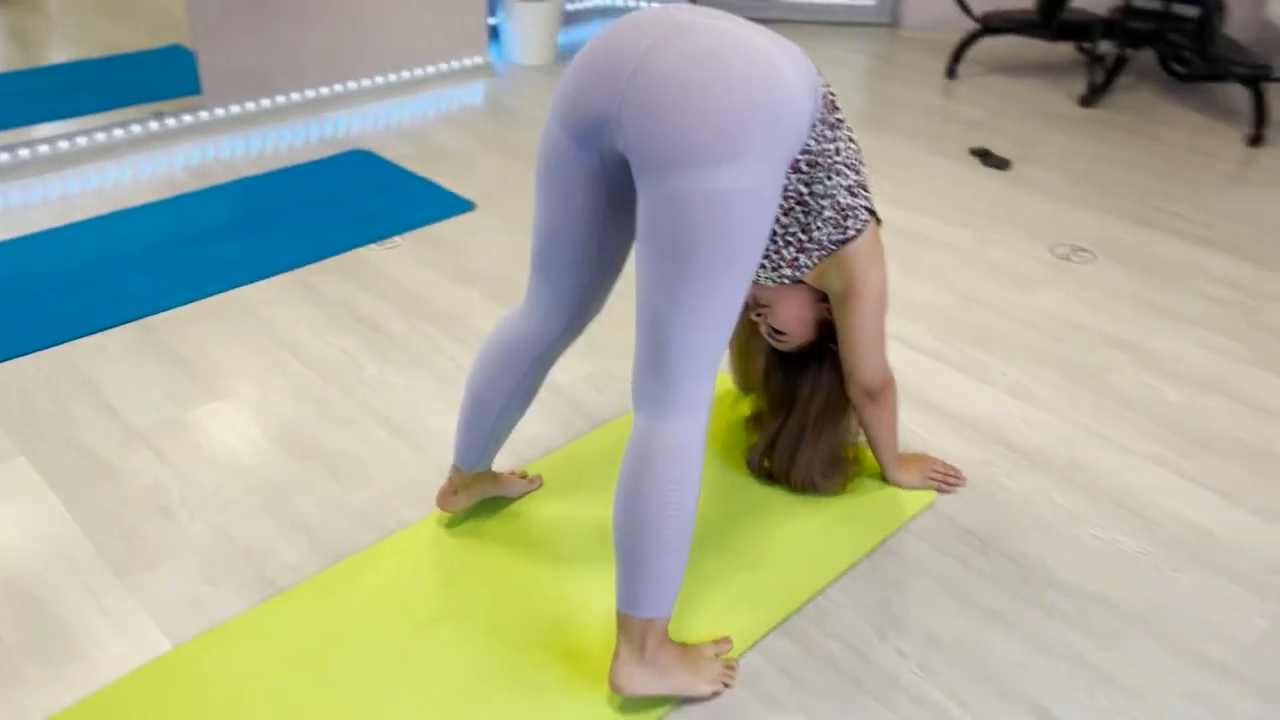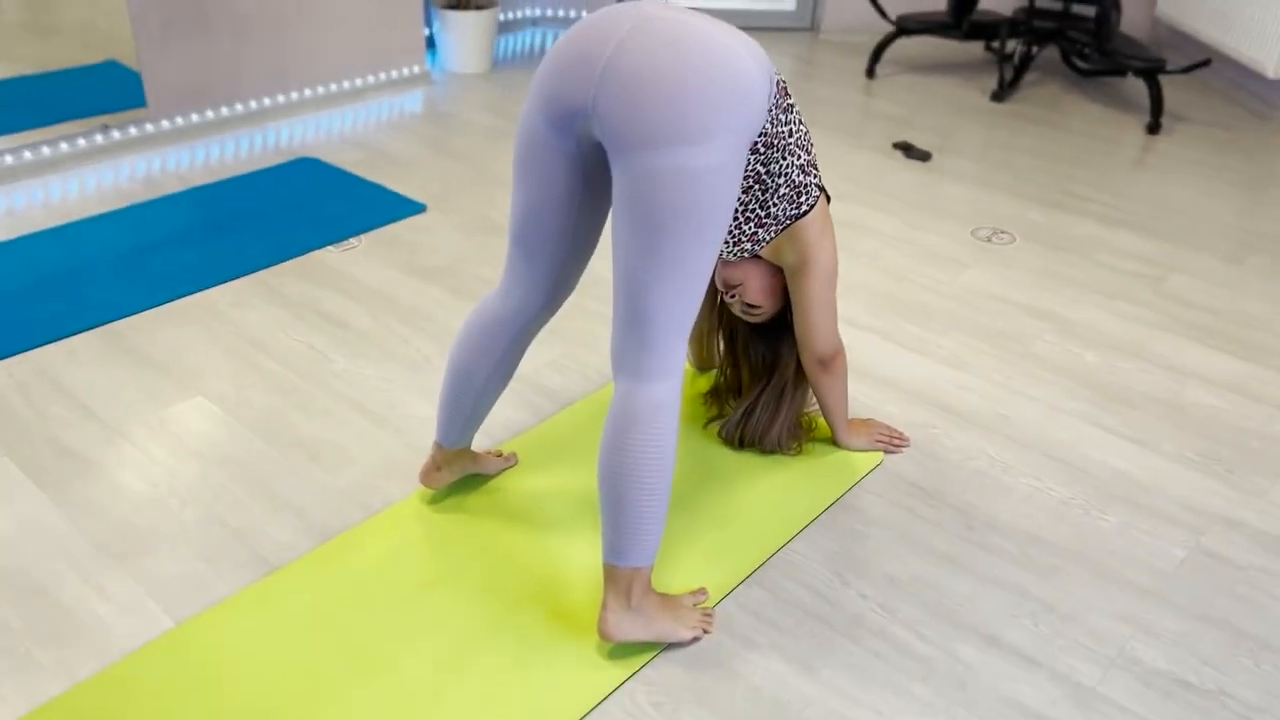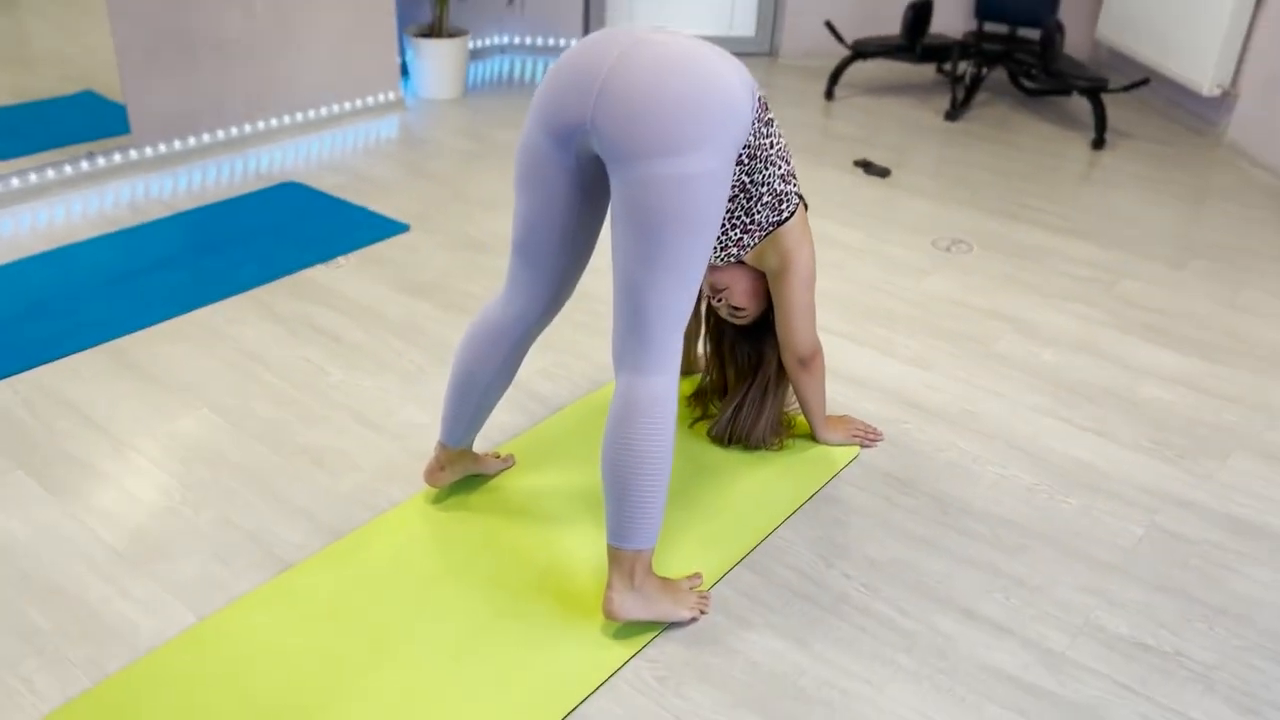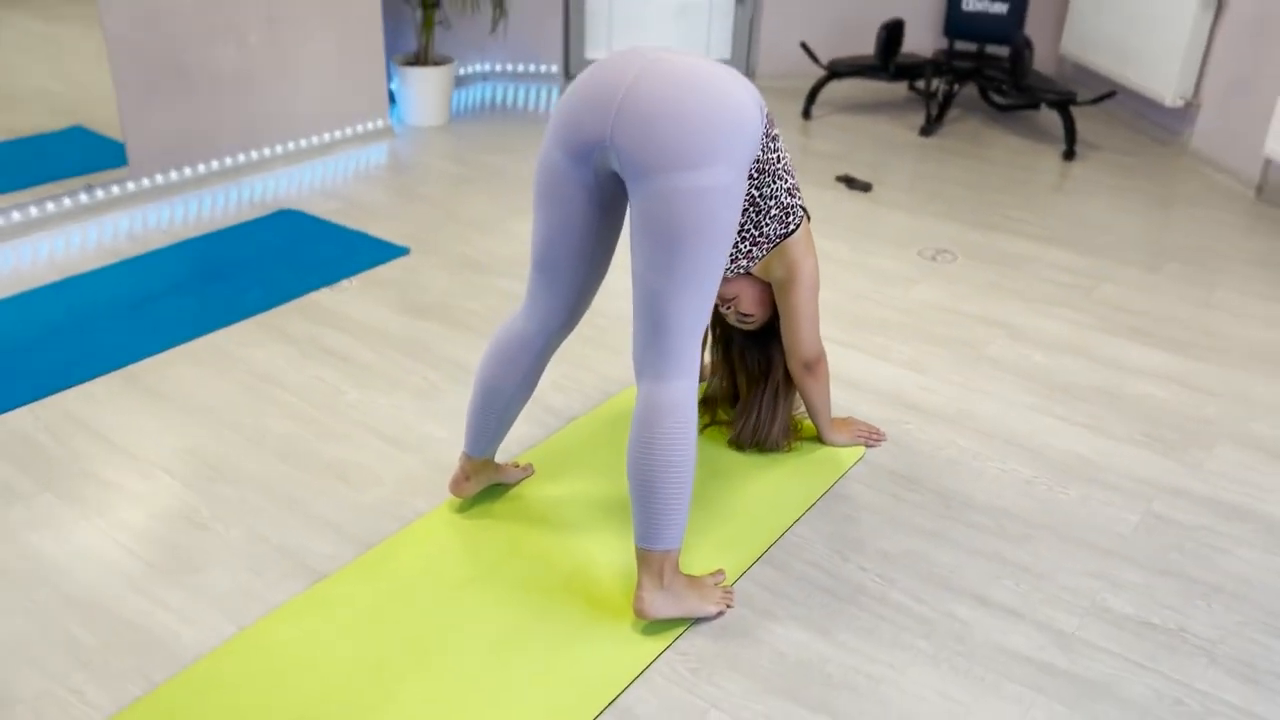
dt=0.4s
person 1, frame 1
right shoulder: (848, 258)
left elbow: (733, 301)
right elbow: (871, 384)
left wrist: (750, 381)
right wrist: (895, 466)
right hip: (723, 111)
left knee: (548, 315)
right knee: (674, 403)
left ankle: (466, 478)
right ankle: (642, 656)
person 1, frame 2
left shoulder: (730, 235)
right shoulder: (800, 233)
left elbow: (692, 301)
right elbow: (822, 353)
left wrist: (707, 358)
right wrist: (843, 429)
right hip: (688, 93)
left knee: (524, 295)
right knee: (648, 368)
left ankle: (447, 455)
right ankle: (628, 604)
person 1, frame 3
left shoulder: (710, 244)
right shoulder: (781, 239)
left elbow: (675, 309)
right elbow: (802, 353)
left wrist: (687, 364)
right wrist: (822, 424)
right hip: (681, 106)
left knee: (524, 301)
right knee: (646, 363)
left ankle: (450, 455)
right ankle: (631, 585)
person 1, frame 4
right shoulder: (786, 251)
left elbow: (686, 317)
right elbow: (806, 358)
right wrist: (827, 427)
left hip: (598, 89)
right hip: (696, 122)
left knee: (543, 315)
right knee: (666, 372)
